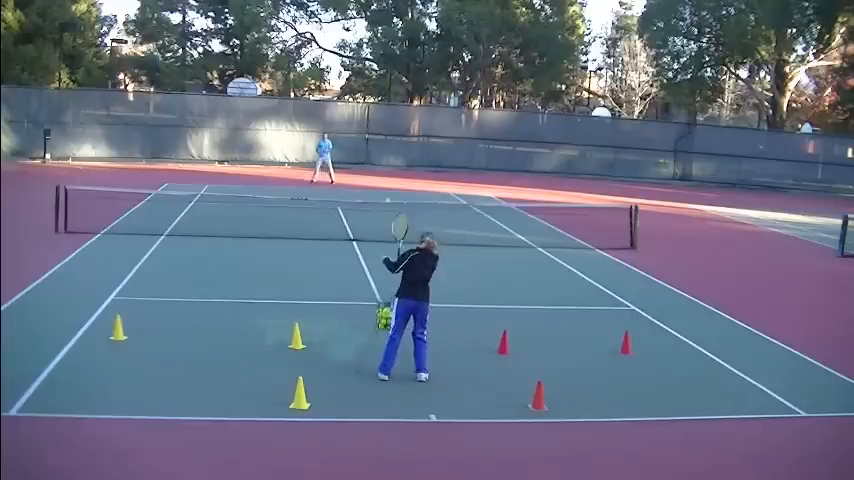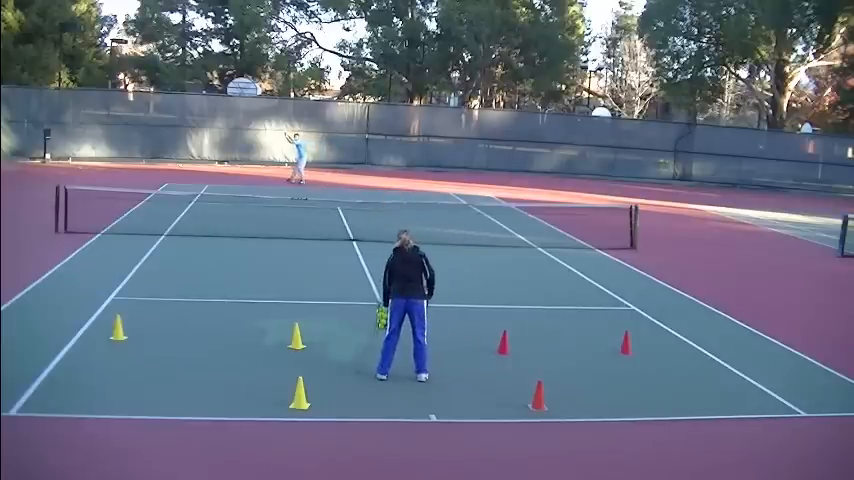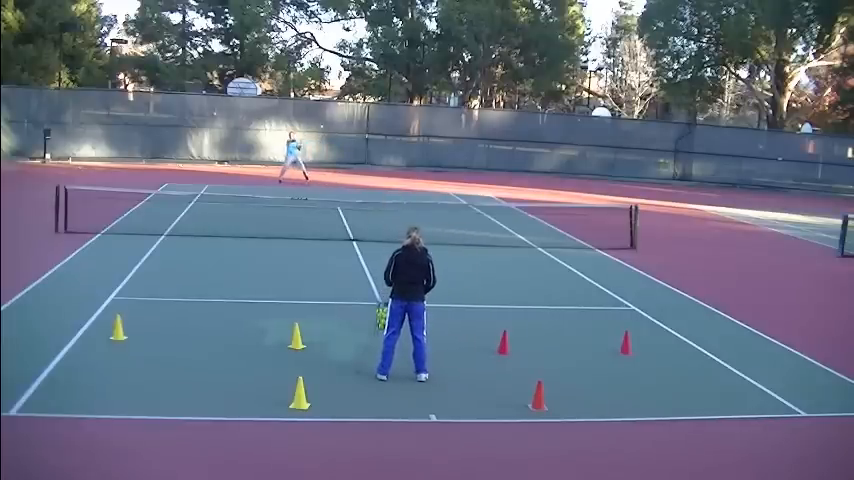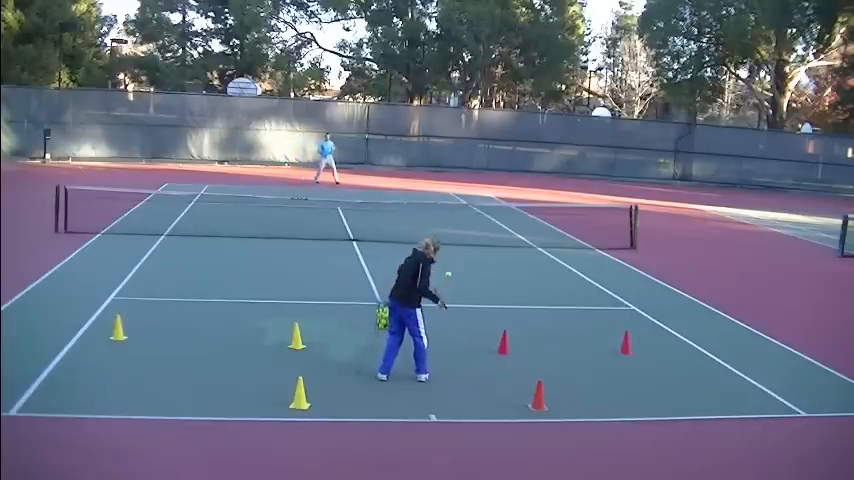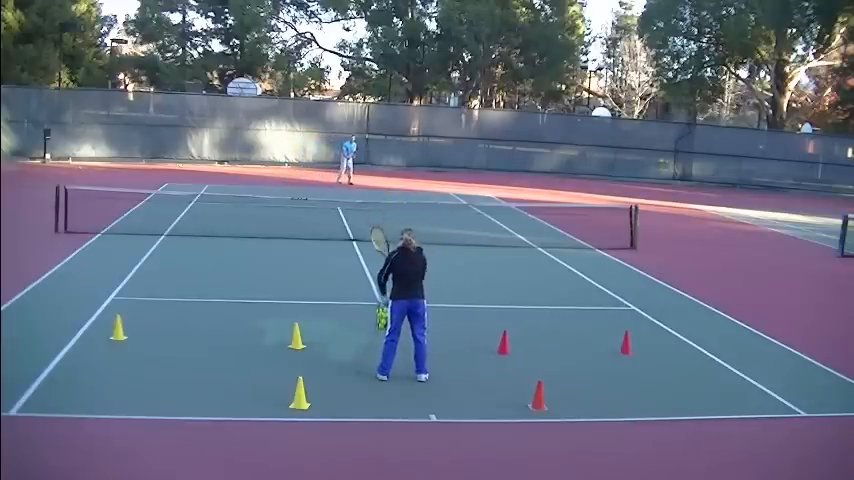
dt=1s
person 1, frame 1
left shoulder: (412, 254)
right shoulder: (433, 261)
left elbow: (395, 268)
left wrist: (386, 260)
left hip: (404, 299)
right hip: (423, 301)
left knee: (395, 334)
right knee: (420, 336)
left ankle: (384, 372)
right ankle: (421, 372)
person 1, frame 2
left shoulder: (392, 258)
right shoulder: (420, 255)
left elbow: (386, 282)
right elbow: (430, 275)
left wrist: (386, 303)
right wrist: (429, 293)
left hip: (397, 299)
right hip: (417, 299)
left knee: (391, 335)
right knee: (419, 336)
left ankle: (382, 371)
right ankle: (422, 372)
person 1, frame 3
left shoulder: (398, 254)
right shoulder: (426, 257)
left elbow: (388, 277)
right elbow: (431, 282)
left hip: (398, 299)
right hip: (417, 301)
left knee: (391, 335)
right knee: (419, 336)
left ankle: (383, 371)
right ankle: (421, 372)
person 1, frame 4
left shoulder: (412, 257)
right shoulder: (424, 263)
right elbow: (422, 289)
right wrist: (437, 299)
left hip: (395, 300)
right hip: (409, 305)
left knee: (394, 336)
right knee: (420, 337)
left ankle: (384, 371)
right ankle: (421, 373)
person 1, frame 5
left shoulder: (394, 256)
right shoulder: (421, 256)
left elbow: (382, 277)
left wrist: (383, 293)
left hip: (398, 300)
right hip: (418, 300)
left knee: (392, 336)
right knee: (420, 336)
left ankle: (383, 372)
right ankle: (421, 373)
